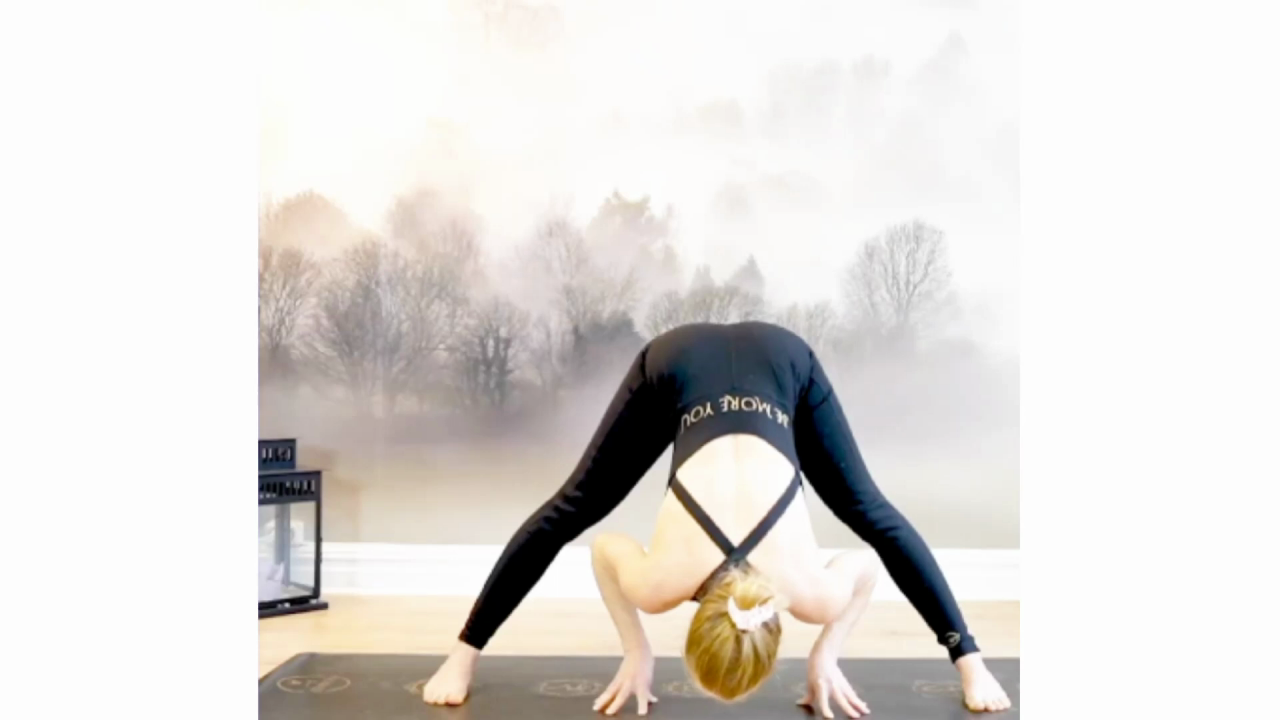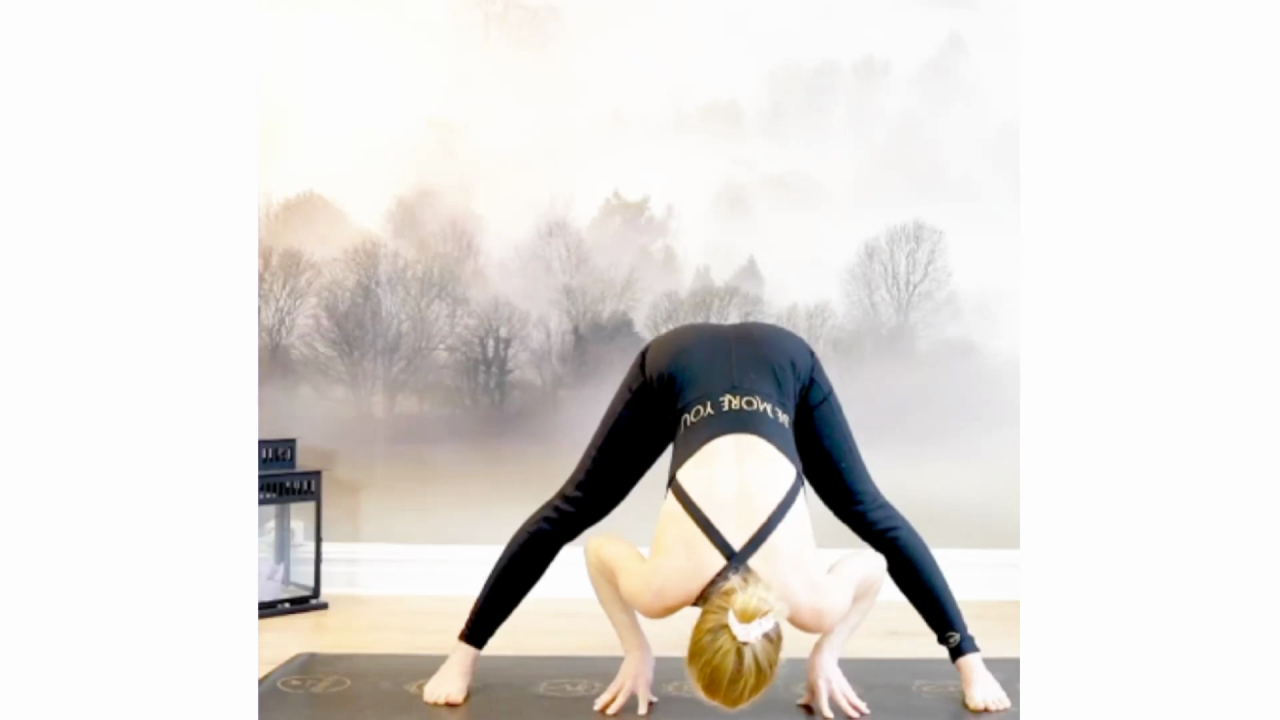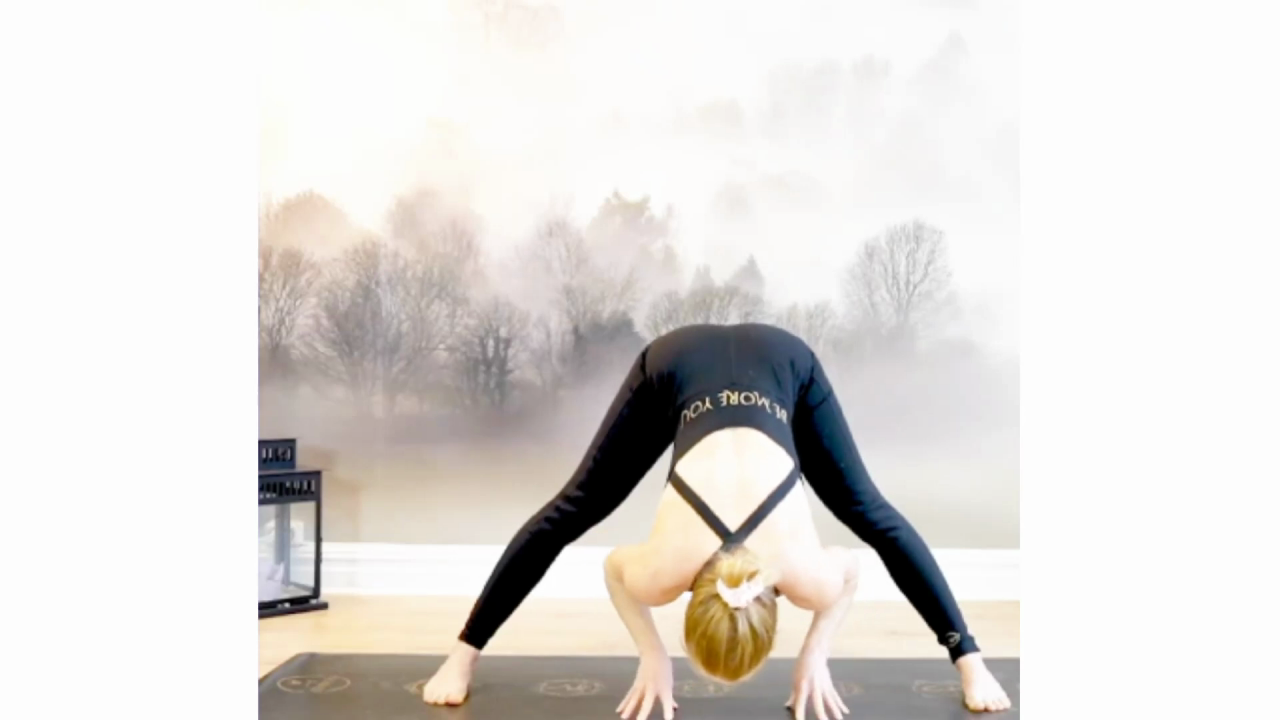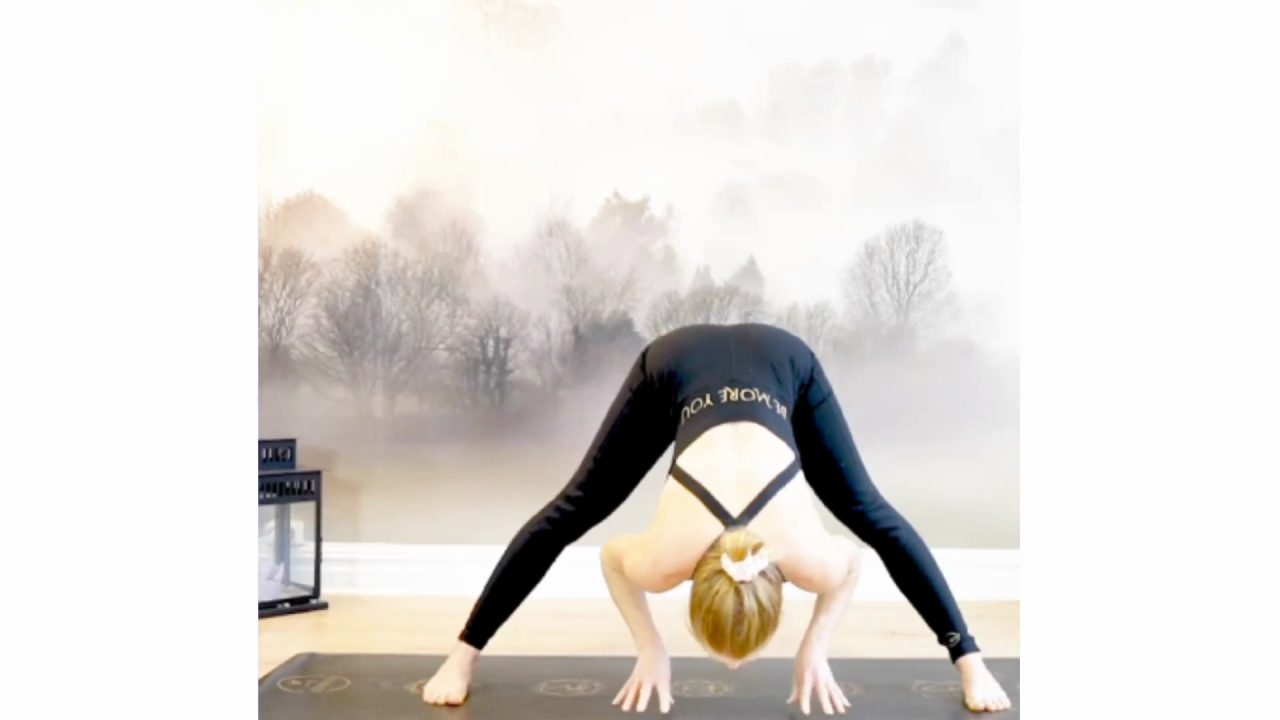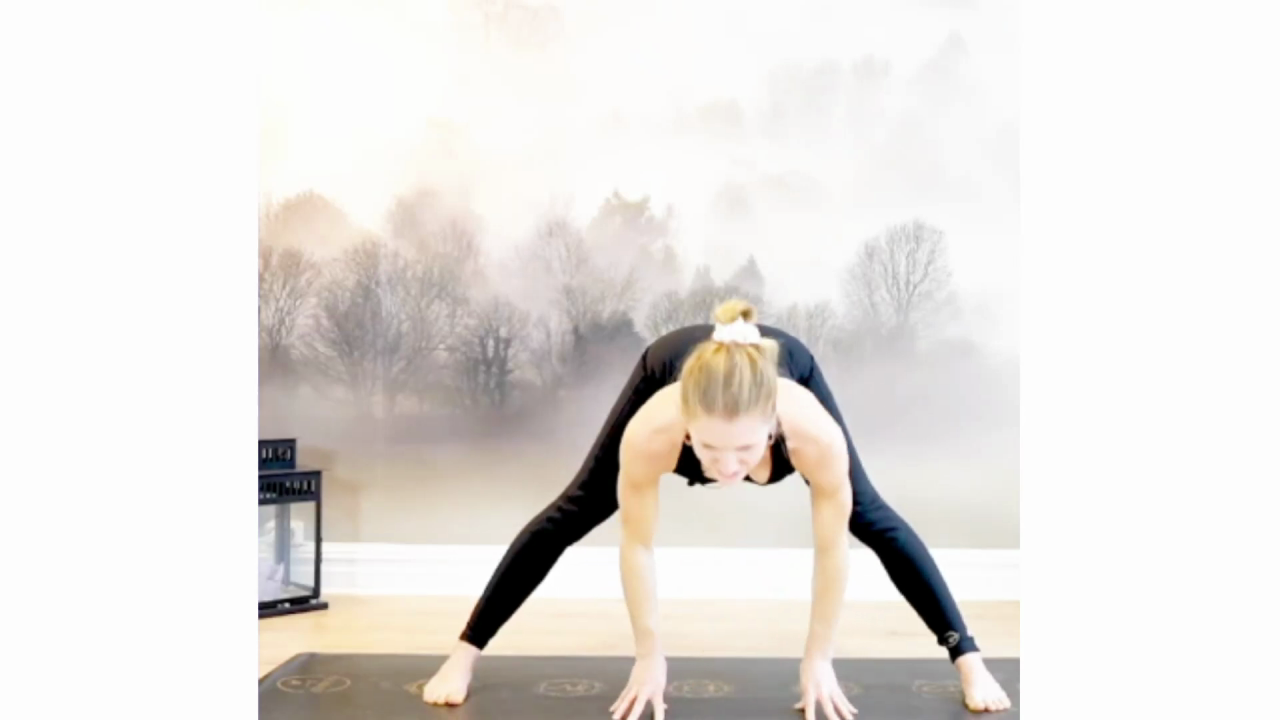
dt=1s
person 1, frame 1
left shoulder: (811, 596)
right shoulder: (659, 586)
left elbow: (867, 561)
right elbow: (600, 546)
left wrist: (826, 655)
right wrist: (636, 651)
left hip: (780, 361)
right hip: (679, 363)
left knee: (873, 515)
right knee: (570, 511)
left ankle: (969, 659)
right ankle: (464, 651)
person 1, frame 2
left shoulder: (810, 604)
right shoulder: (660, 590)
left elbow: (876, 561)
right elbow: (594, 548)
left wrist: (826, 655)
right wrist: (636, 651)
left hip: (782, 361)
right hip: (677, 362)
left knee: (872, 514)
right knee: (570, 511)
left ankle: (968, 659)
right ankle: (464, 651)
person 1, frame 3
left shoulder: (807, 577)
right shoulder: (661, 574)
left elbow: (851, 567)
right elbow: (613, 565)
left wrist: (813, 655)
right wrist: (652, 655)
left hip: (781, 361)
right hip: (678, 362)
left knee: (872, 514)
right knee: (571, 510)
left ankle: (968, 657)
right ankle: (465, 649)
person 1, frame 4
left shoulder: (808, 560)
right shoulder: (663, 561)
left elbow: (853, 560)
right elbow: (611, 557)
left wrist: (813, 648)
right wrist: (651, 651)
left hip: (782, 361)
right hip: (677, 363)
left knee: (871, 516)
right knee: (572, 511)
left ankle: (968, 659)
right ankle: (465, 652)
person 1, frame 5
left shoulder: (814, 432)
right shoulder: (650, 431)
left elbow: (832, 550)
right elbow: (637, 545)
left wrist: (818, 659)
right wrist: (648, 656)
left hip: (789, 363)
right hip: (671, 361)
left knee: (872, 518)
right knee: (571, 514)
left ankle: (968, 659)
right ankle: (465, 652)
